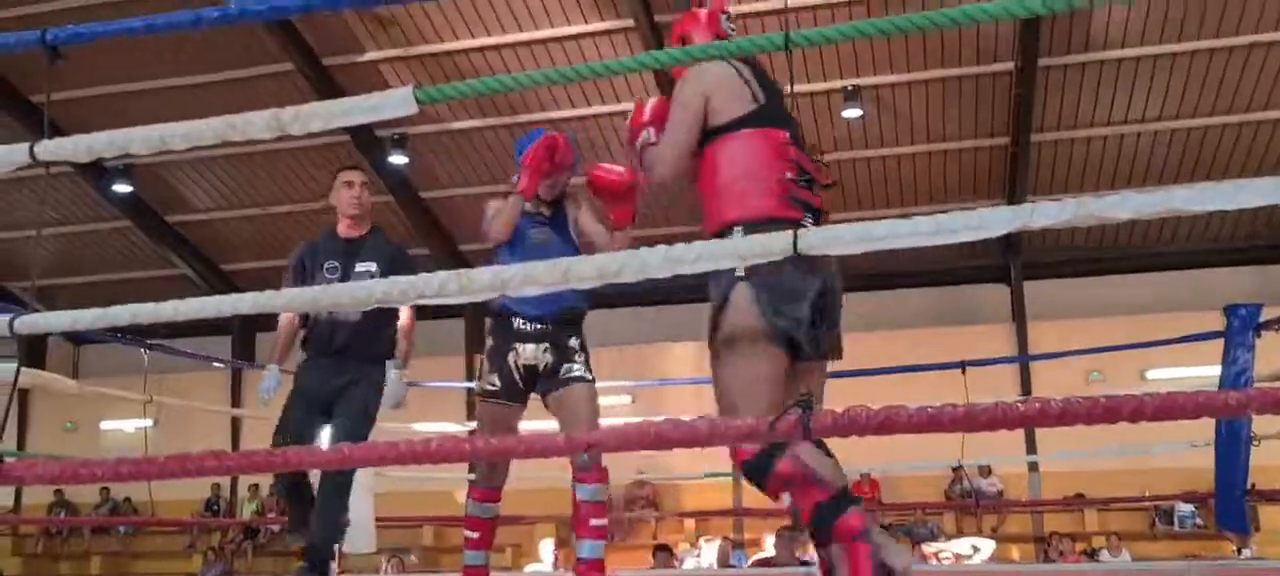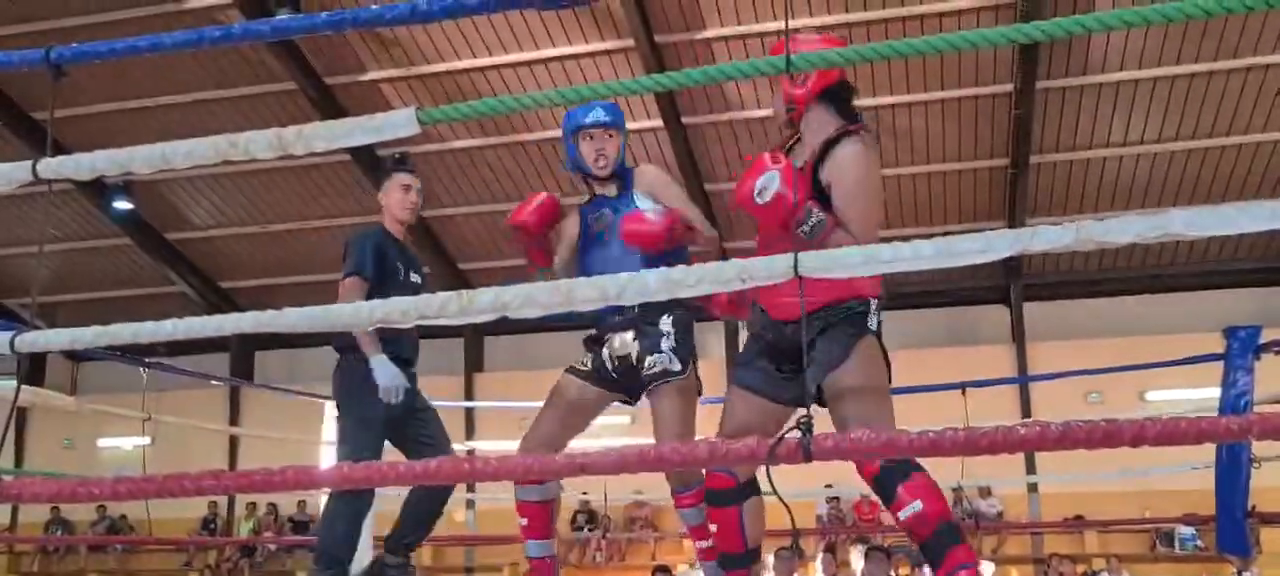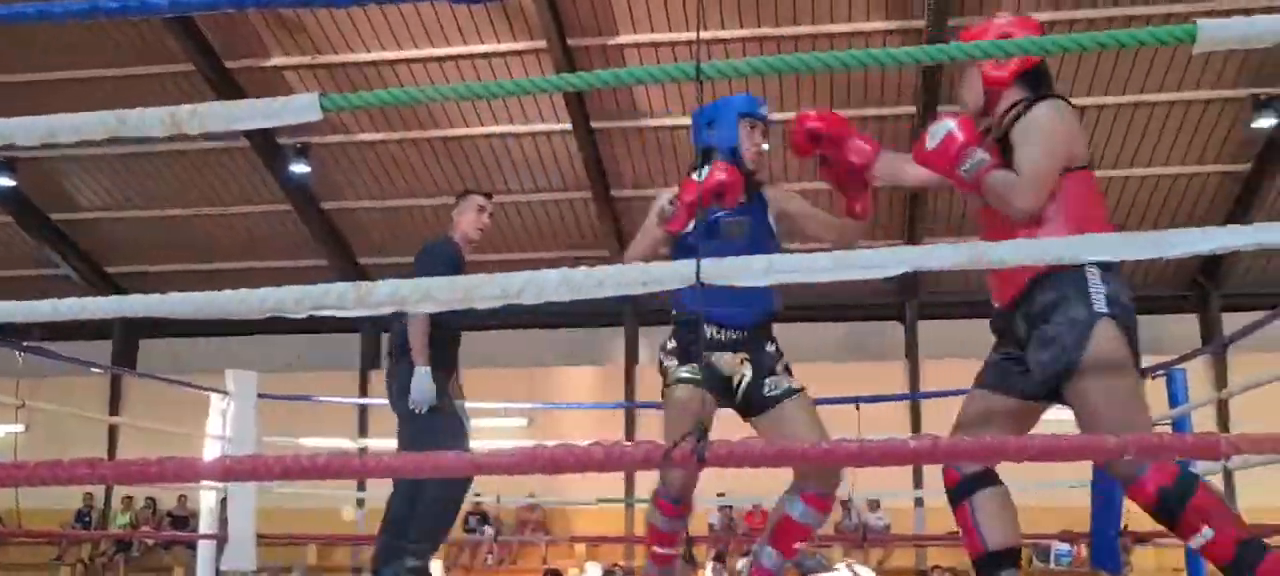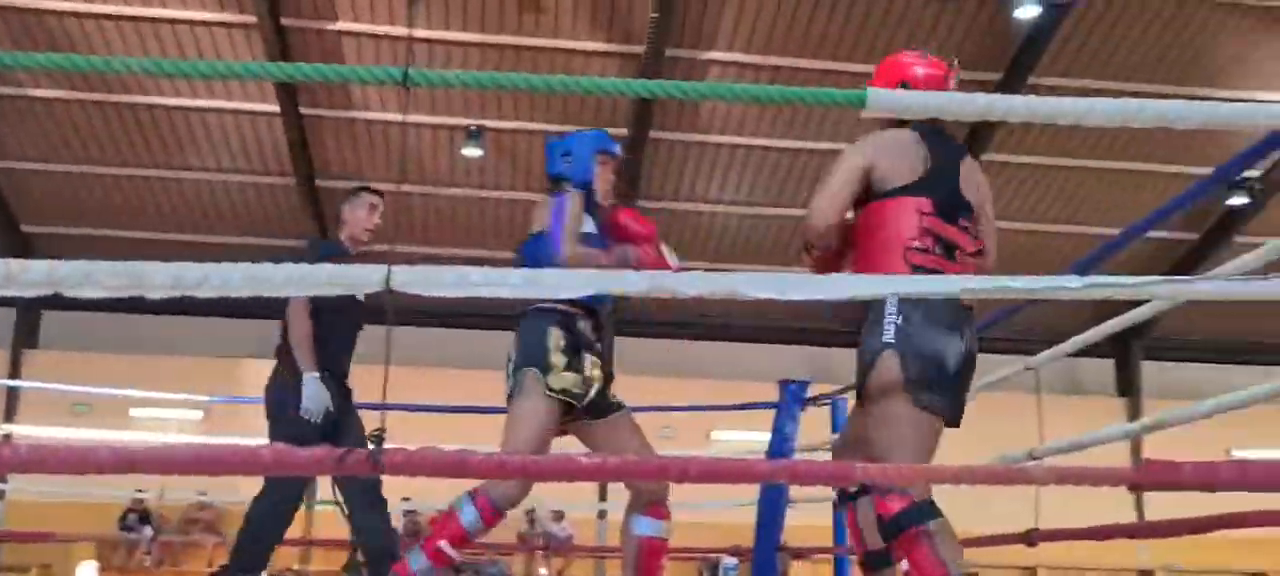
dt=0.7s
person 1, frame 1
left shoulder: (704, 75)
right shoulder: (764, 89)
left elbow: (663, 173)
left wrist: (646, 137)
left hip: (758, 255)
right hip: (809, 259)
right knee: (793, 435)
person 1, frame 2
left shoulder: (850, 152)
right shoulder: (796, 152)
left elbow: (862, 247)
left wrist: (797, 212)
right wrist: (747, 283)
left hip: (841, 322)
right hip: (780, 327)
left knee: (873, 453)
right knee: (728, 472)
person 1, frame 3
left shoulder: (1049, 116)
right shoulder: (991, 139)
left elbow: (1025, 202)
right elbow: (905, 173)
left wrist: (967, 158)
right wrist: (844, 141)
left hip: (1079, 299)
right hip: (1027, 321)
left knee: (1135, 467)
right knee: (963, 458)
person 1, frame 4
left shoulder: (881, 146)
right shoulder: (968, 170)
left elbow: (818, 228)
right elbow: (985, 259)
left wrist: (832, 250)
left hip: (905, 322)
right hip: (945, 332)
left knee: (894, 490)
right knee: (853, 462)
person 2, frame 1
left shoulder: (575, 207)
right shoulder: (501, 208)
left elbow: (617, 257)
right elbow: (496, 232)
left wrist: (623, 210)
right wrist: (529, 184)
left hip: (564, 339)
right hip: (511, 338)
left knee: (587, 453)
right knee: (489, 462)
person 2, frame 2
left shoulder: (648, 179)
right shoulder: (578, 213)
left elbow: (704, 231)
left wrist: (672, 229)
right wrist: (533, 240)
left hip: (659, 326)
right hip: (609, 336)
left knee: (679, 462)
right knee: (533, 452)
person 2, frame 3
left shoulder: (770, 201)
right shoulder: (683, 196)
left elbow: (848, 235)
right elbow: (634, 262)
left wrist: (858, 188)
right wrist: (680, 211)
left hip: (755, 353)
right hip: (695, 346)
left knee: (823, 469)
right knee: (680, 476)
person 2, frame 4
left shoulder: (586, 221)
right shoulder: (563, 201)
right elbow: (566, 254)
left wrist: (622, 254)
right wrist: (632, 257)
left hip: (585, 360)
right hip: (551, 339)
left knee: (652, 488)
right knee: (508, 484)
person 3, frame 1
left shoulder: (391, 251)
right shoulder: (310, 252)
left elbow: (405, 316)
right elbow: (292, 314)
left wrist: (397, 370)
right wrist: (274, 366)
left hip: (364, 372)
right hip: (316, 367)
right knee: (285, 450)
right ankle: (307, 524)
person 3, frame 2
left shoulder: (410, 260)
right shoulder: (368, 241)
right elbow: (350, 300)
right wrist: (379, 359)
left hip: (400, 380)
right hip: (366, 373)
person 3, frame 3
left shoulder: (453, 261)
right shoulder: (442, 252)
right elbow: (418, 306)
left wrist: (457, 401)
right wrist: (422, 370)
left hip: (430, 380)
right hip: (416, 375)
left knee: (413, 481)
person 3, frame 4
right shoulder: (323, 255)
right elbow: (298, 309)
right wrist: (311, 377)
left hip: (334, 393)
right hip: (299, 385)
left knee: (365, 486)
right knee: (286, 487)
